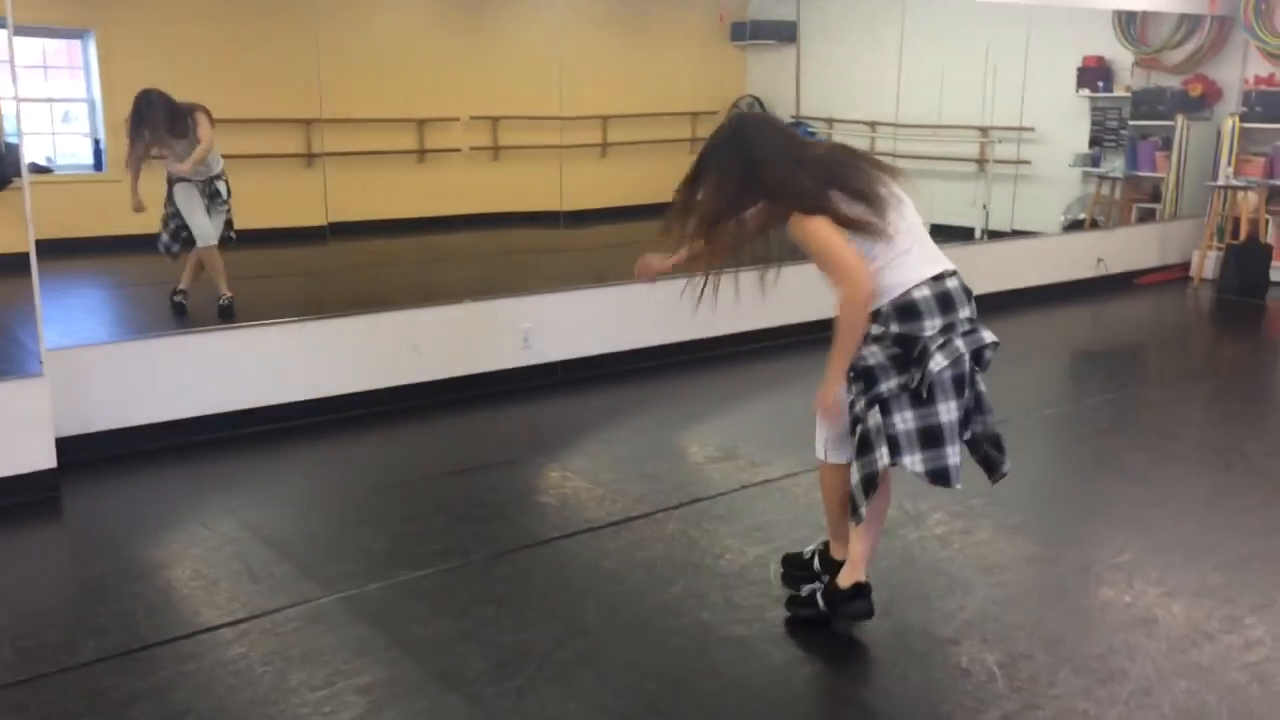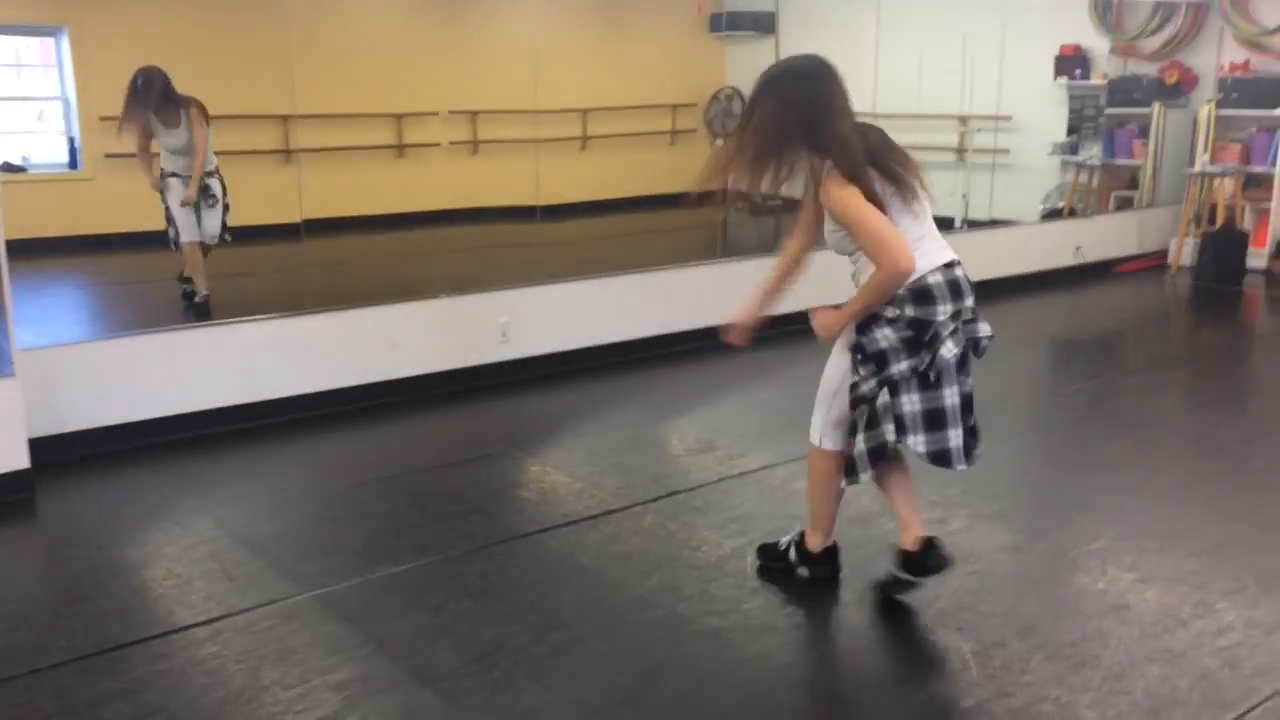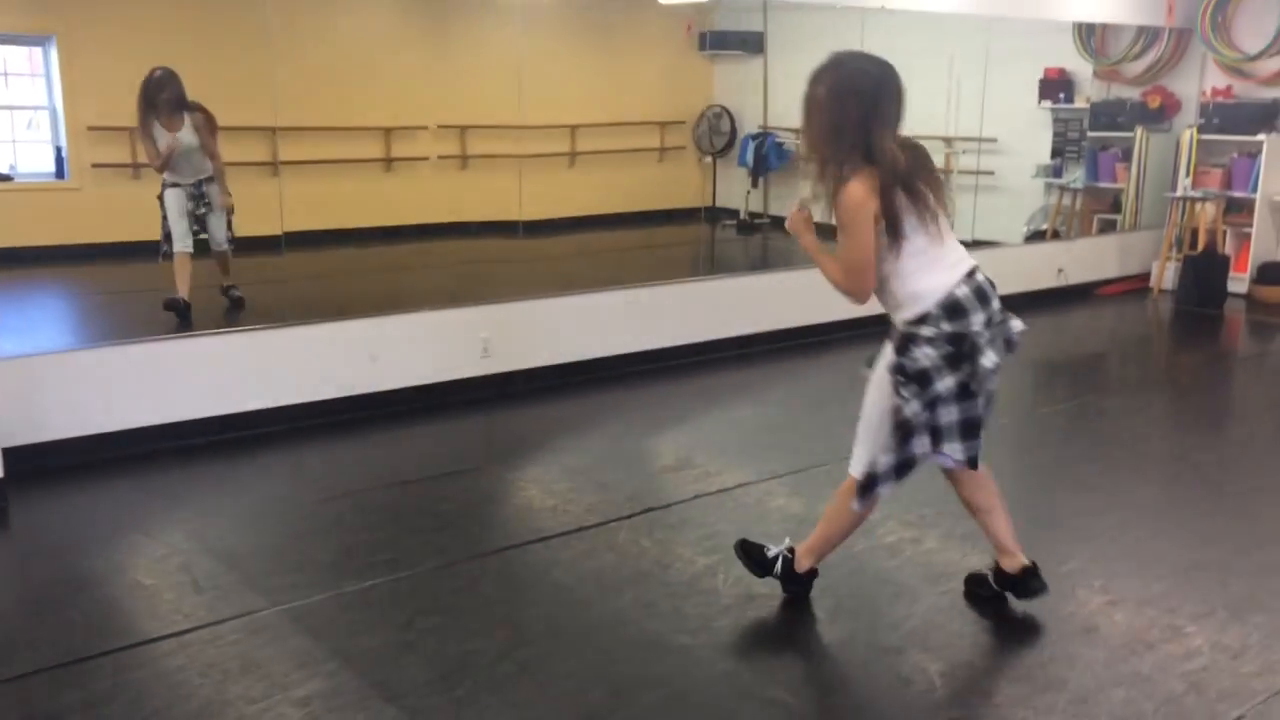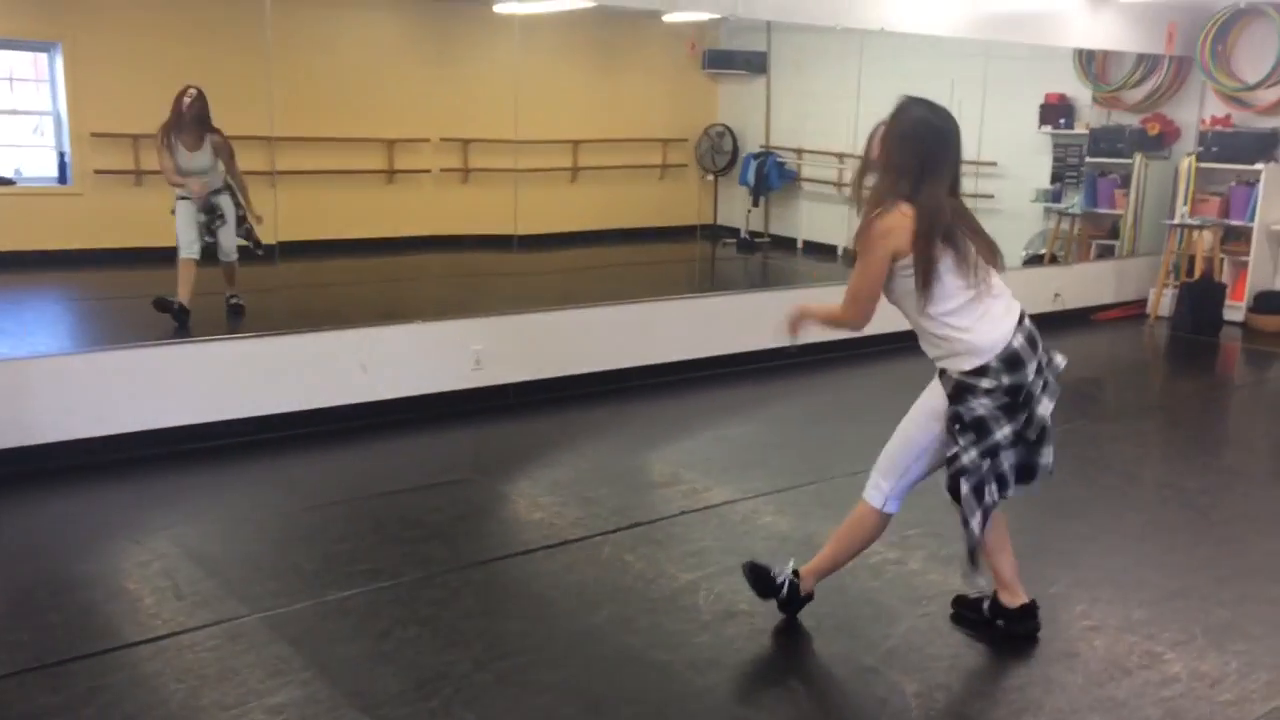
dt=0.2s
person 1, frame 1
left shoulder: (806, 218)
right shoulder: (842, 166)
left elbow: (861, 285)
right elbow: (751, 225)
left wrist: (837, 376)
right wrist: (674, 260)
left hip: (898, 321)
right hip: (950, 302)
left knee: (837, 442)
right knee: (868, 450)
left ankle: (837, 560)
right ankle: (849, 580)
person 1, frame 2
left shoulder: (835, 183)
right shoulder: (862, 146)
left elbow: (896, 262)
right elbow: (802, 240)
left wrist: (842, 318)
right wrist: (757, 306)
left hip: (906, 309)
right hip: (948, 293)
left knee: (831, 429)
right knee: (869, 426)
left ankle: (815, 549)
right ankle: (915, 542)
person 1, frame 3
left shoulder: (856, 190)
right shoulder: (904, 159)
left elbow: (857, 288)
left wrist: (806, 239)
left hip: (934, 328)
right hip: (974, 304)
left knee: (874, 457)
right knee: (944, 448)
left ankle: (800, 565)
right ankle: (1013, 566)
person 1, frame 4
left shoulder: (888, 222)
right shoulder: (945, 209)
left elbow: (853, 317)
left wrist: (809, 311)
left hip: (978, 376)
right hip: (1019, 350)
left knee: (885, 487)
right knee: (971, 480)
left ankle: (801, 583)
right ankle: (1014, 604)
person 2, frame 1
left shoulder: (195, 115)
right shoulder: (153, 133)
left elbow: (207, 145)
right elbow: (135, 160)
left wrist: (187, 165)
right wrist: (135, 195)
left hip: (214, 180)
right hip: (184, 184)
left knee: (208, 239)
right knee: (205, 237)
left ankle: (181, 290)
right ankle: (225, 295)
person 2, frame 2
left shoulder: (191, 109)
right shoulder: (146, 118)
left elbow: (201, 148)
right elbow: (143, 150)
left wrist: (193, 187)
right wrist: (150, 175)
left hip: (206, 174)
right hip: (174, 178)
left knee: (210, 234)
right knee: (188, 234)
left ankle: (188, 277)
right ankle: (201, 292)
person 2, frame 3
left shoulder: (196, 117)
right shoulder: (148, 124)
left elbow: (214, 156)
right elbow: (157, 166)
left wrist: (224, 192)
right wrist: (168, 153)
left hip: (208, 182)
right hip: (175, 187)
left knee: (219, 240)
right knee: (181, 241)
left ankle: (228, 286)
right ankle: (182, 298)
person 2, frame 4
left shoulder: (214, 139)
right shoulder: (166, 137)
left elbow: (234, 173)
right elbow: (170, 176)
left wrist: (249, 206)
right wrist: (189, 183)
left hip: (219, 194)
right hip: (187, 199)
left knee: (228, 250)
right knee: (188, 248)
left ankle: (232, 295)
right ankle: (181, 304)
